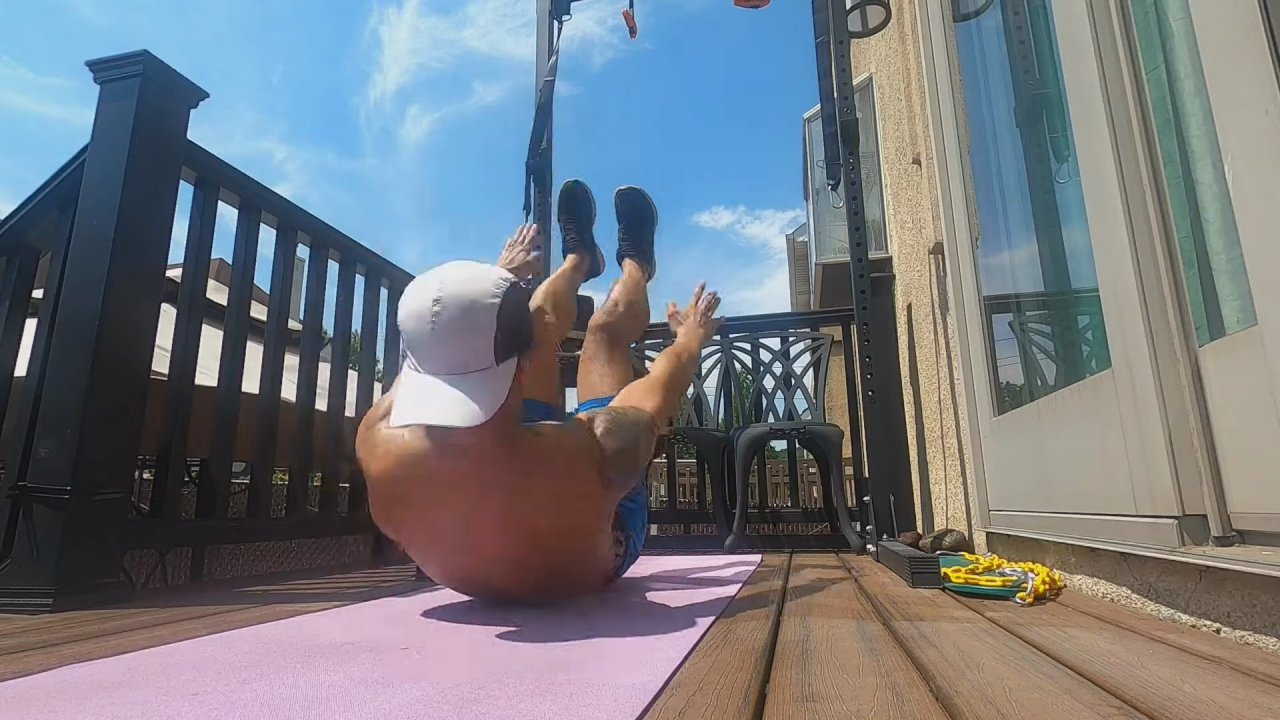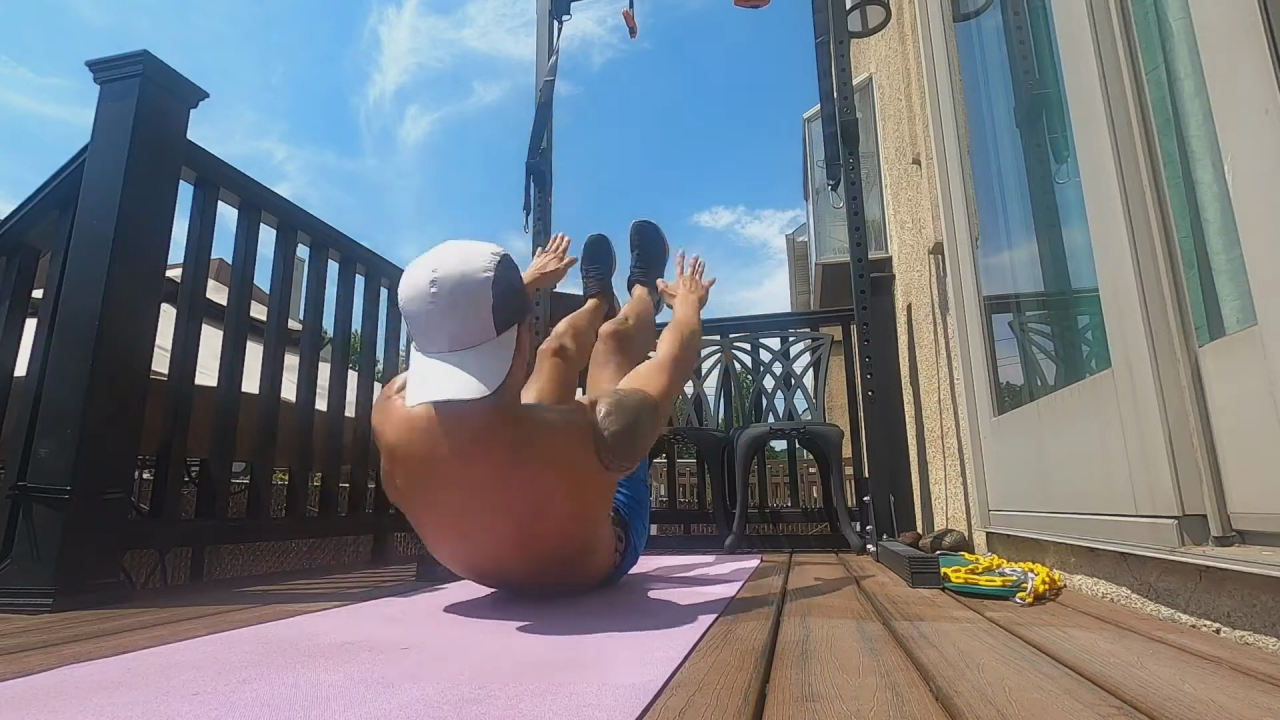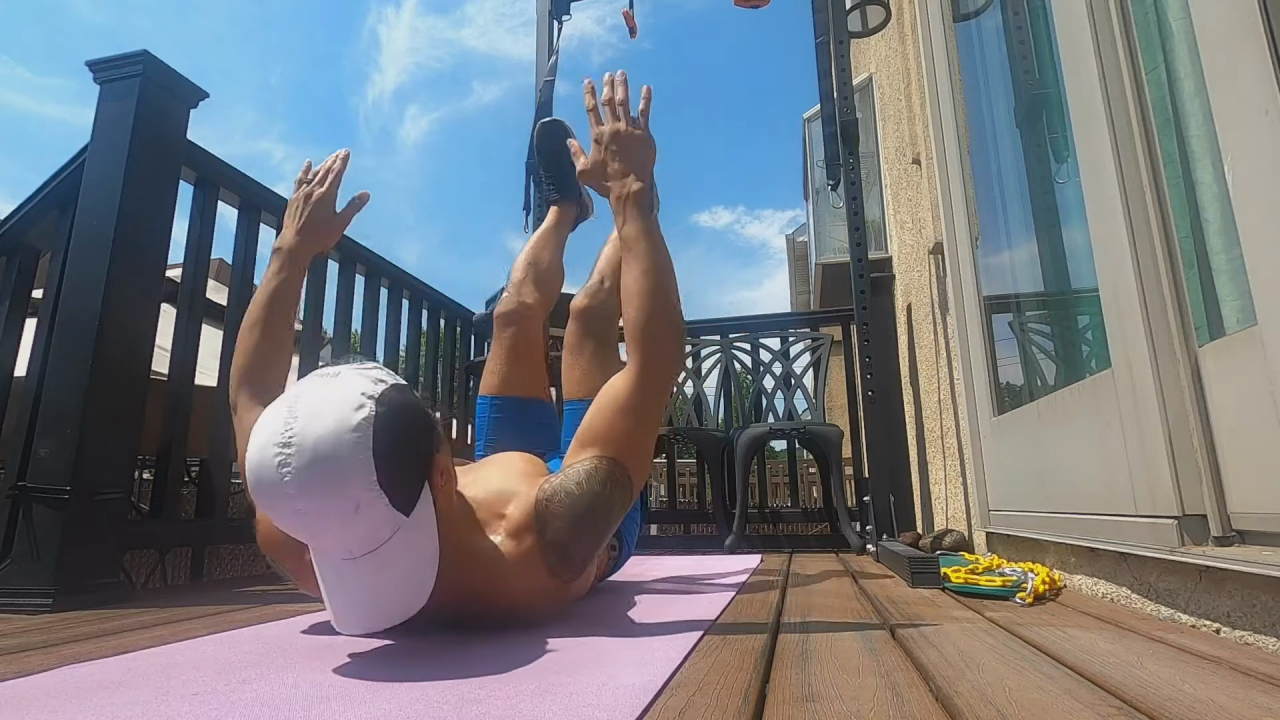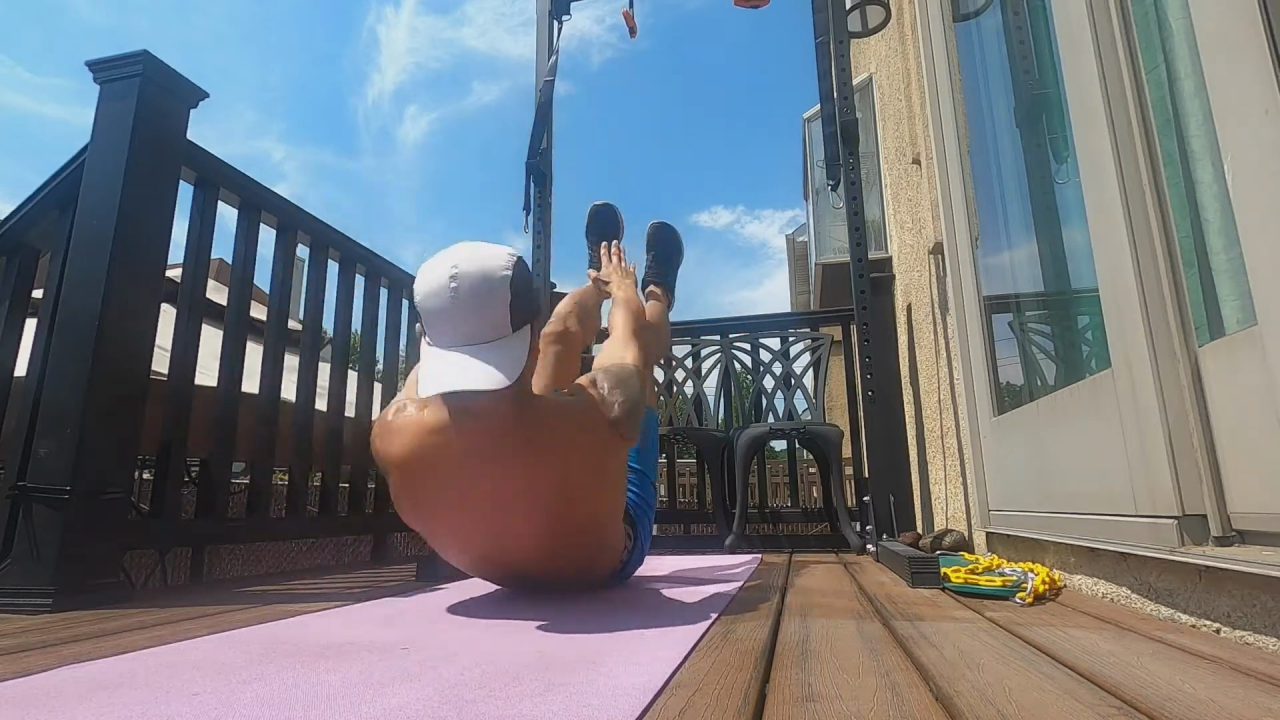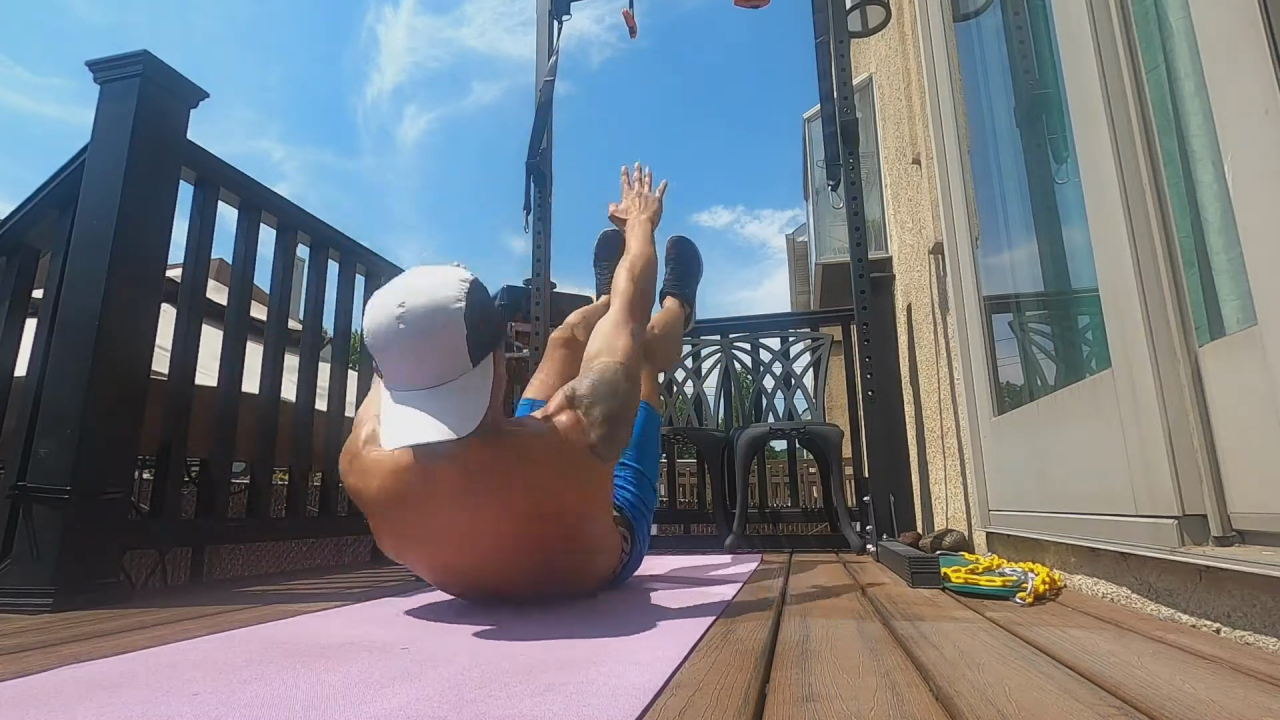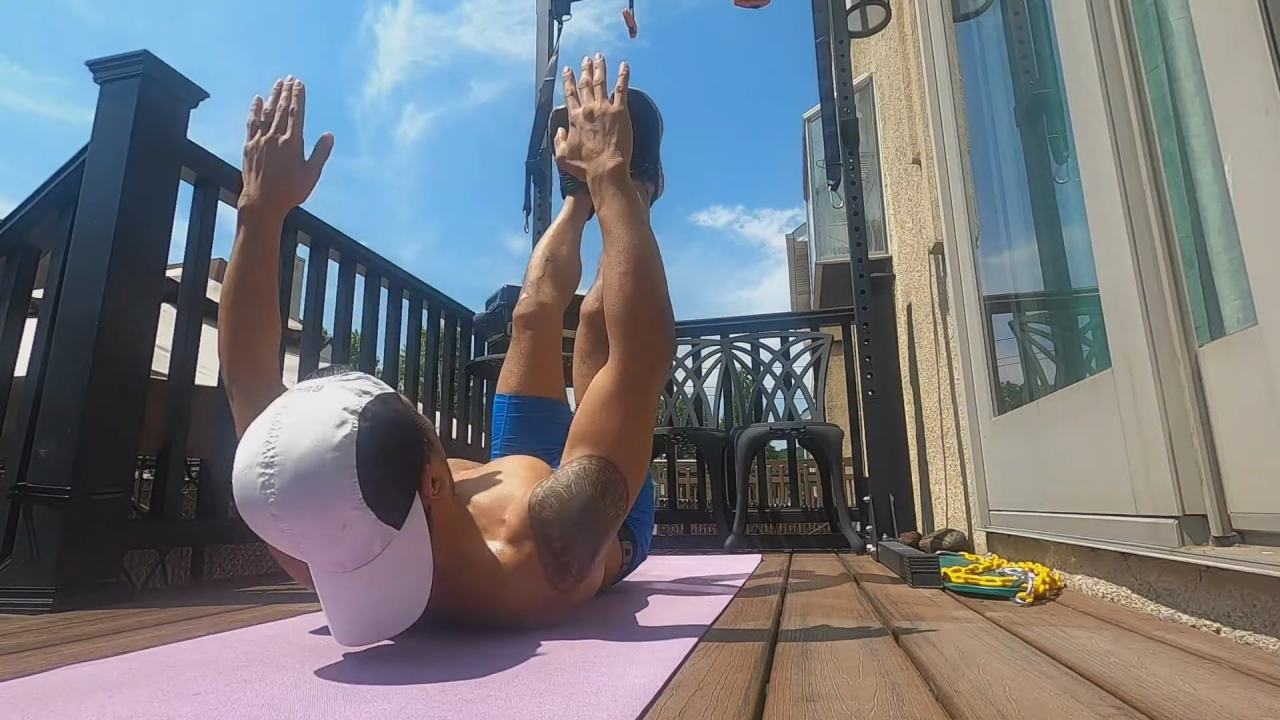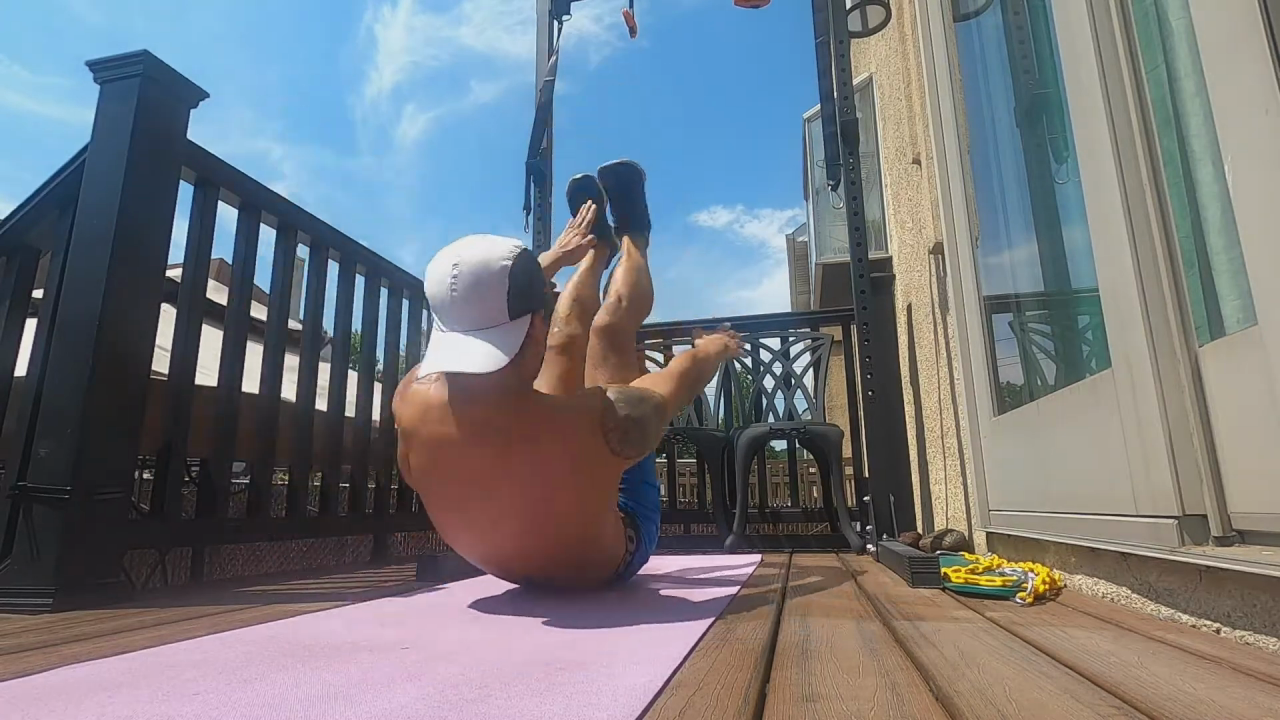
dt=0.5s
person 1, frame 1
left shoulder: (379, 447)
right shoulder: (586, 453)
left elbow: (437, 331)
right elbow: (665, 386)
left wrist: (495, 276)
right wrist: (689, 336)
right hip: (589, 564)
left knee: (541, 322)
right knee: (608, 331)
left ankle: (579, 258)
right ankle: (635, 263)
person 1, frame 2
left shoulder: (392, 412)
right shoulder: (588, 434)
left elbow: (457, 327)
right elbow: (672, 365)
left wrist: (527, 283)
right wrist: (686, 304)
right hip: (594, 562)
left knee: (559, 348)
right knee: (616, 336)
left ankle: (599, 303)
right ankle: (643, 291)
person 1, frame 3
left shoulder: (295, 542)
right shoulder: (547, 551)
left elbow: (249, 392)
right elbow: (656, 359)
left wrist: (291, 251)
right wrist: (629, 195)
left knee: (515, 313)
right knee: (590, 313)
left ankle: (563, 210)
right ankle: (636, 197)
person 1, frame 4
left shoulder: (395, 435)
right shoulder: (600, 405)
right elbow: (627, 333)
left wrist: (451, 332)
right wrist: (625, 289)
right hip: (603, 565)
left knee: (562, 335)
right knee: (636, 341)
left ankle: (598, 282)
right ankle: (656, 296)
person 1, frame 5
left shoulder: (366, 469)
right shoulder: (573, 433)
left elbow: (391, 373)
right elbow: (629, 318)
left wrist: (410, 318)
right wrist: (642, 226)
left hip: (517, 567)
right hip: (601, 562)
left knee: (566, 339)
right knee: (642, 343)
left ankle: (608, 298)
right ankle: (678, 307)
person 1, frame 6
left shoulder: (304, 542)
right shoulder: (544, 556)
left elbow: (245, 374)
right elbow: (646, 351)
left wrist: (261, 211)
right wrist: (611, 174)
left hip: (513, 497)
right hip: (611, 543)
left knee: (533, 313)
right knee: (602, 315)
left ankle: (579, 198)
right ankle: (635, 185)
person 1, frame 7
left shoulder: (414, 399)
right shoulder: (596, 420)
left elbow: (473, 309)
right elbow: (681, 377)
left wrist: (550, 261)
right wrist: (717, 347)
right hip: (607, 559)
left knee: (568, 344)
right knee: (610, 328)
left ankle: (598, 249)
right ankle: (630, 239)
